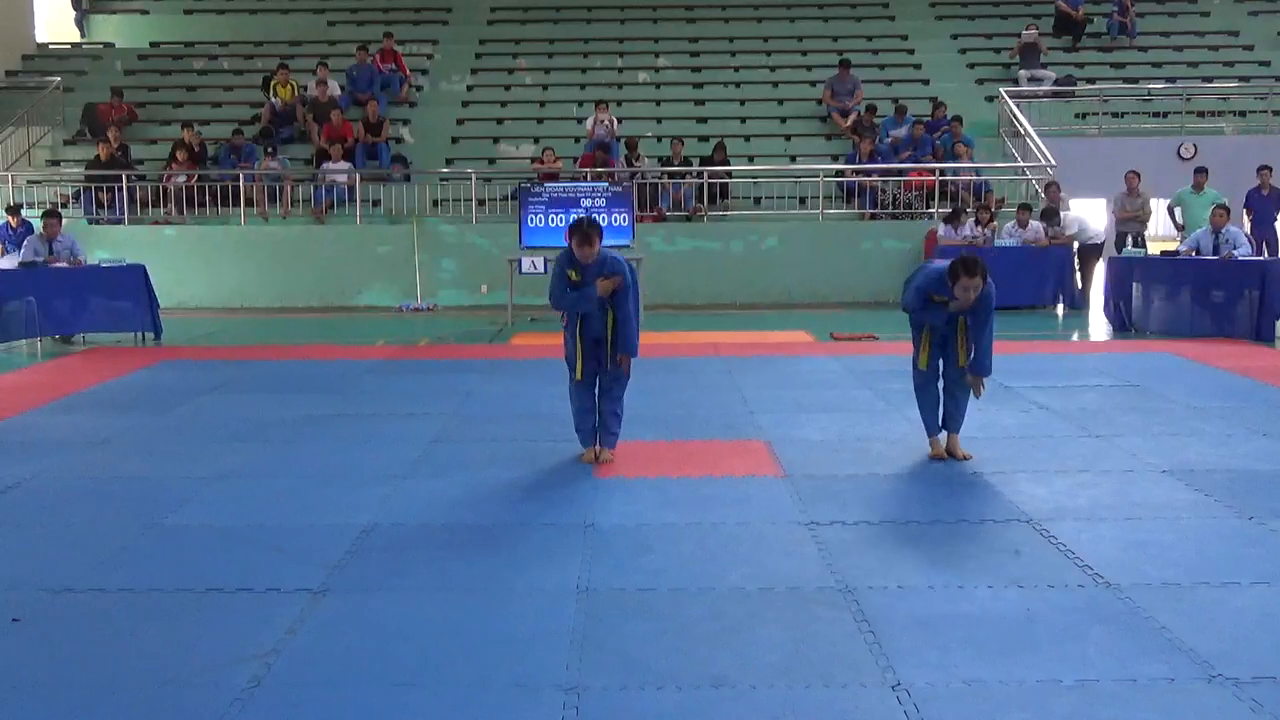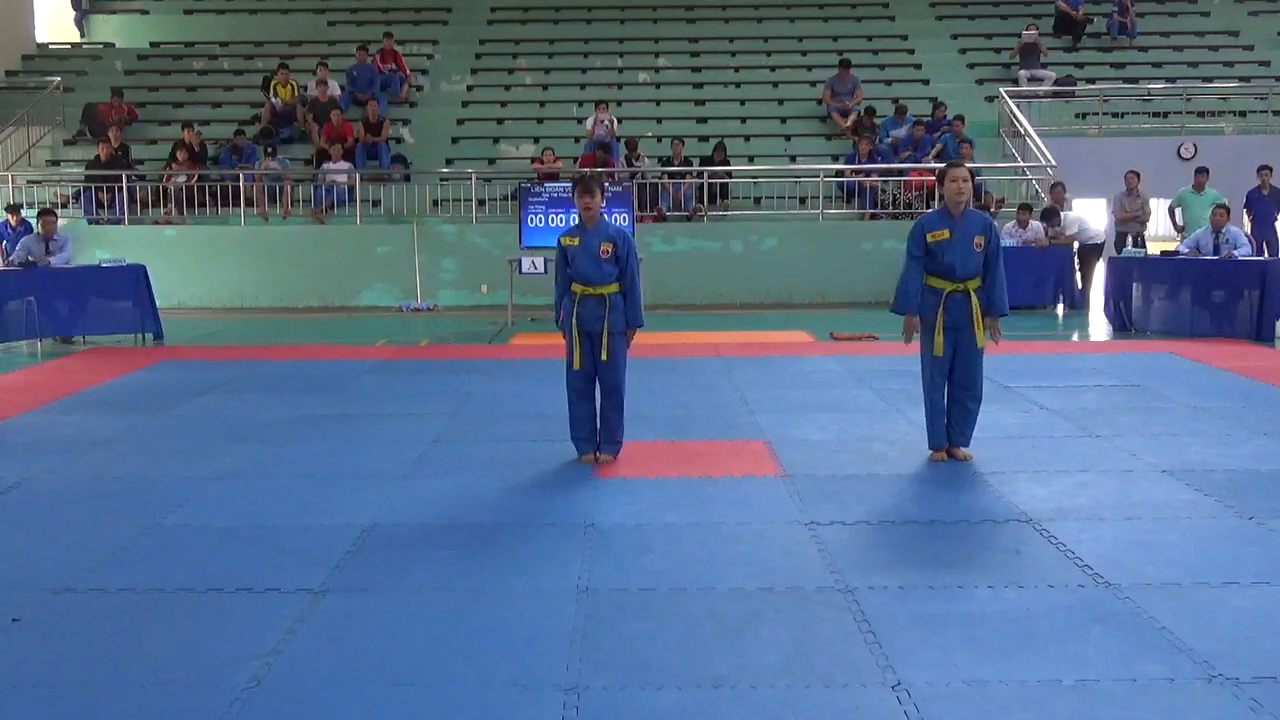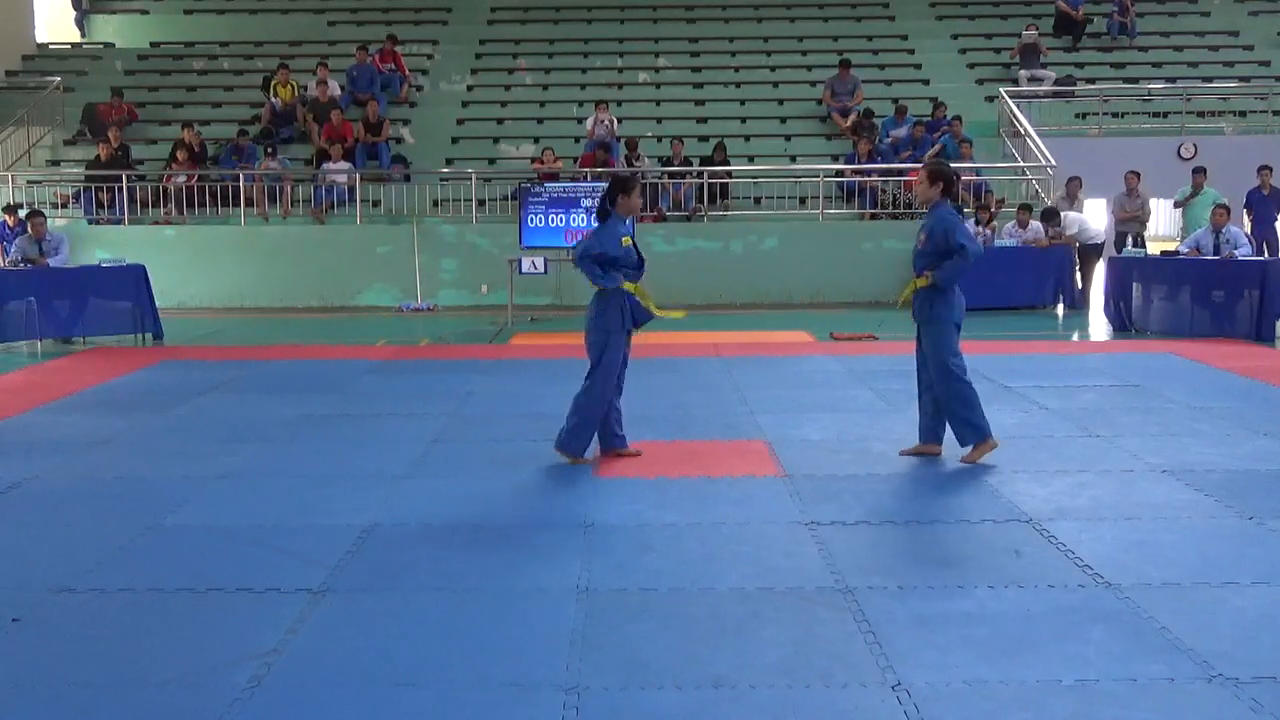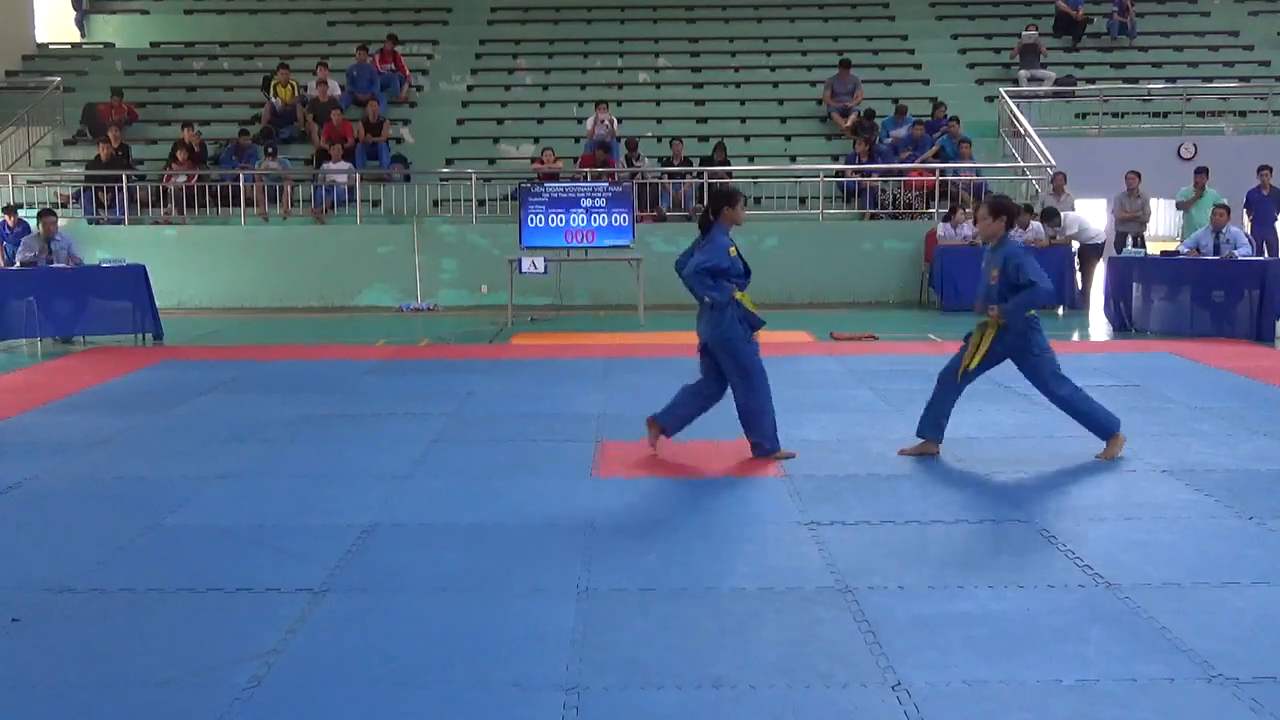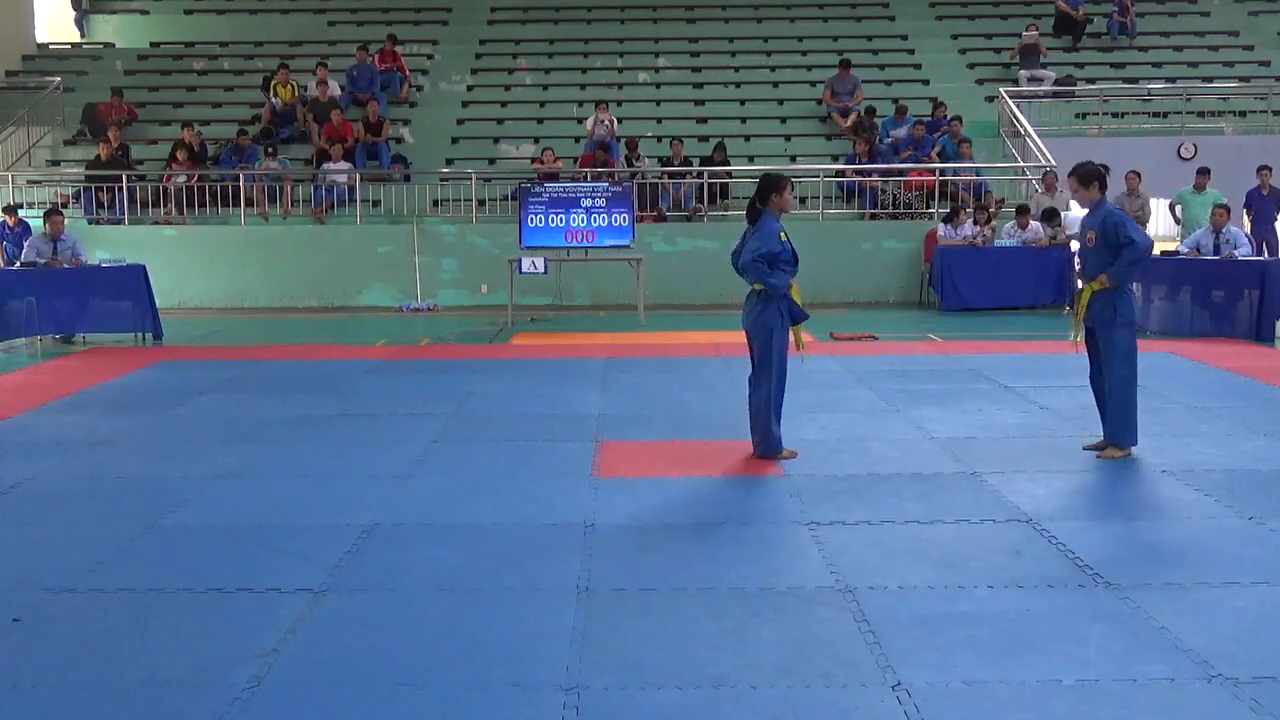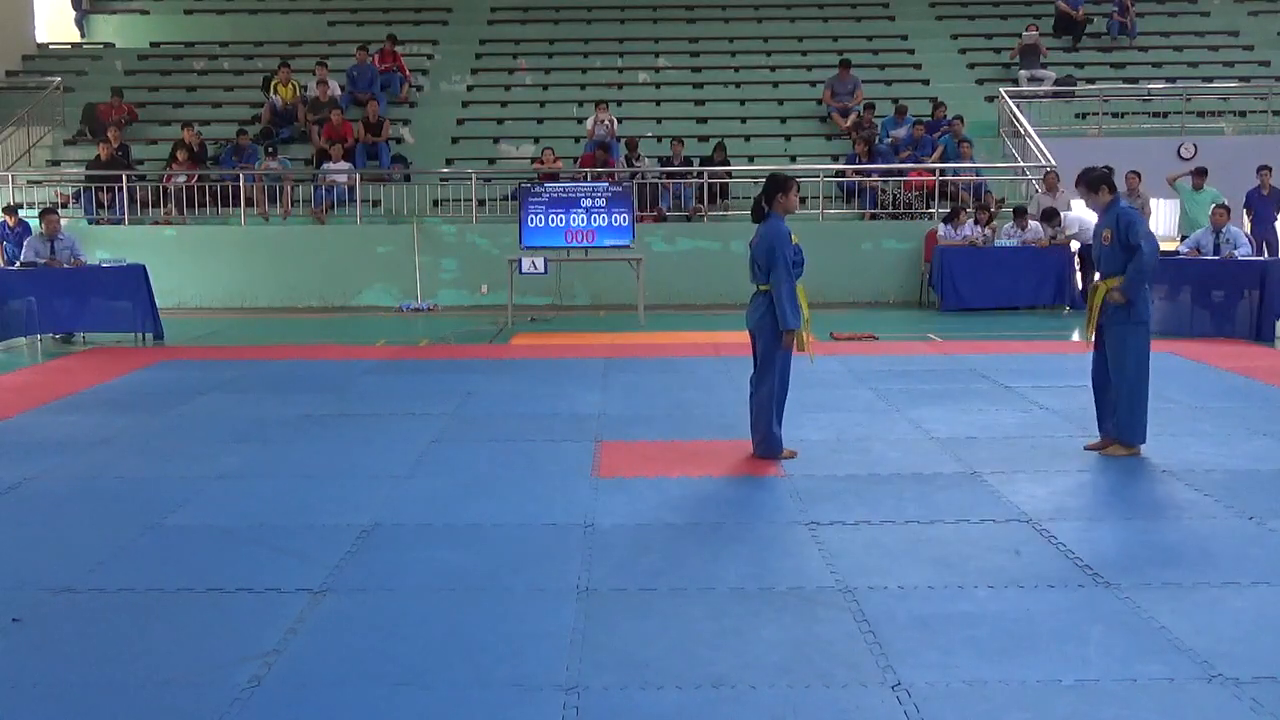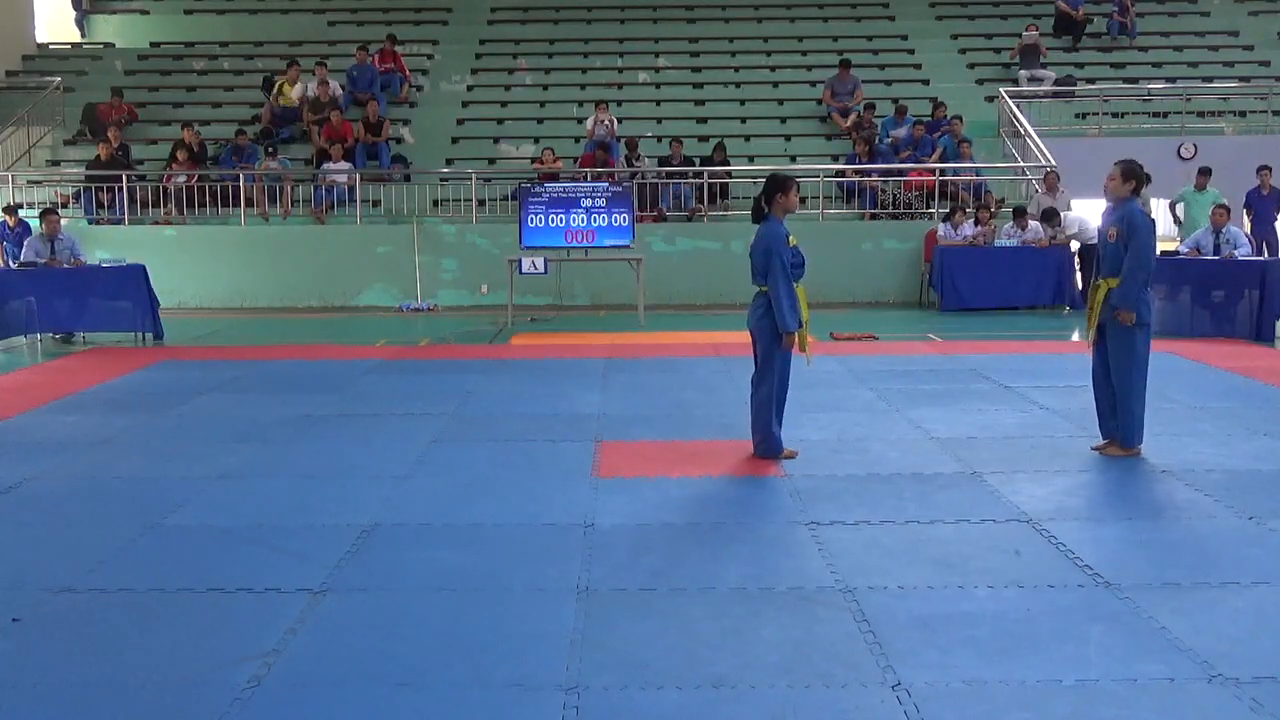
dt=0.7s
person 1, frame 1
left shoulder: (986, 291)
right shoulder: (929, 278)
left elbow: (982, 333)
right elbow: (911, 307)
left wrist: (978, 371)
right wrist: (948, 308)
left hip: (959, 322)
right hip: (927, 321)
left knee: (959, 375)
right knee: (926, 375)
left ankle: (952, 439)
right ankle: (935, 440)
person 1, frame 2
left shoulder: (984, 224)
right shoulder: (926, 224)
left elbow: (994, 270)
right elbow: (912, 268)
left wrist: (994, 312)
right wrist: (910, 311)
left hip: (971, 307)
right hip: (935, 307)
left knee: (969, 381)
right knee: (935, 379)
left ankle: (956, 442)
right ankle: (938, 444)
person 1, frame 3
left shoulder: (945, 219)
right shoulder: (935, 216)
left elbow: (971, 251)
left wrist: (939, 277)
right wrist: (927, 274)
left hip: (939, 305)
right hip: (929, 304)
left knee: (948, 373)
right knee: (929, 374)
left ankle: (982, 438)
right ankle: (930, 440)
person 1, frame 4
left shoulder: (1016, 255)
right shoulder: (994, 252)
left elbow: (1043, 290)
left wrist: (1006, 311)
right wrist: (987, 308)
left hip: (1020, 332)
right hip: (993, 331)
left knee: (1056, 386)
right knee: (951, 379)
left ankle: (1112, 432)
right ankle: (930, 441)
person 1, frame 5
left shoulder: (1112, 217)
right shoulder: (1089, 219)
left elbow: (1142, 246)
left wrist: (1113, 276)
right wrist: (1083, 273)
left hip: (1114, 306)
right hip: (1095, 305)
left knee: (1118, 373)
right knee: (1100, 374)
left ankle: (1122, 441)
right ankle: (1112, 436)
person 1, frame 6
left shoulder: (1126, 216)
right shoulder: (1105, 218)
left elbow: (1148, 253)
left wrist: (1125, 290)
right wrist: (1102, 293)
left hip: (1128, 306)
right hip: (1108, 304)
left knee: (1127, 372)
right knee: (1103, 372)
left ankle: (1129, 440)
right ankle: (1111, 434)
person 1, frame 7
left shoulder: (1135, 217)
right shoulder: (1110, 214)
left elbow: (1141, 264)
left wrist: (1128, 305)
right wrist: (1098, 298)
left hip: (1126, 305)
right hip: (1108, 302)
left knee: (1126, 374)
right knee: (1103, 372)
left ankle: (1129, 441)
right ankle: (1114, 435)
person 2, frame 1
left shoulder: (616, 265)
right shoulder: (564, 262)
left elbow: (626, 307)
right elbow: (558, 299)
left wrist: (626, 348)
right wrist: (594, 291)
left hip: (610, 324)
right hip: (579, 324)
left knee: (612, 382)
right knee: (582, 382)
left ankle: (607, 442)
right ankle: (588, 442)
person 2, frame 2
left shoulder: (620, 236)
right shoulder: (567, 239)
left elbow: (631, 281)
right elbow: (562, 282)
left wrist: (632, 322)
right wrist: (562, 320)
left hip: (610, 315)
right hip: (577, 315)
left knee: (612, 383)
right knee: (579, 383)
left ankle: (609, 446)
right ankle: (586, 446)
person 2, frame 3
left shoulder: (617, 228)
right shoulder: (612, 231)
left elbow: (583, 251)
right elbow: (581, 255)
left wrist: (612, 279)
right wrist: (609, 282)
left hip: (617, 312)
right hip: (611, 312)
left knee: (612, 381)
right knee: (600, 381)
left ankle: (613, 442)
right ankle: (570, 444)
person 2, frame 4
left shoulder: (710, 238)
right shoulder: (720, 244)
left elbow: (681, 265)
right elbow: (691, 271)
left wrist: (704, 297)
right wrist: (720, 295)
left hip: (714, 320)
right hip: (727, 321)
left knee: (712, 384)
right knee: (753, 383)
left ankle: (661, 423)
right ankle: (766, 446)
person 2, frame 5
left shoulder: (760, 226)
right shoulder: (770, 229)
left elbow: (737, 258)
right elbow: (747, 262)
right wrist: (780, 284)
left hip: (760, 310)
right hip: (770, 312)
left knee: (764, 378)
right knee: (769, 379)
left ankle: (764, 441)
right ankle: (768, 445)
person 2, frame 6
left shoulder: (765, 229)
right shoulder: (780, 232)
right elbow: (782, 282)
right wrist: (789, 325)
left hip: (761, 309)
right hip: (773, 313)
left knee: (764, 378)
right knee: (773, 380)
left ankle: (764, 442)
right ankle: (769, 445)
person 2, frame 7
left shoulder: (769, 229)
right shoulder: (776, 233)
right elbow: (780, 283)
right wrist: (787, 326)
left hip: (765, 312)
right hip: (774, 315)
left knee: (766, 378)
right knee: (773, 379)
left ankle: (766, 441)
right ankle: (769, 445)
